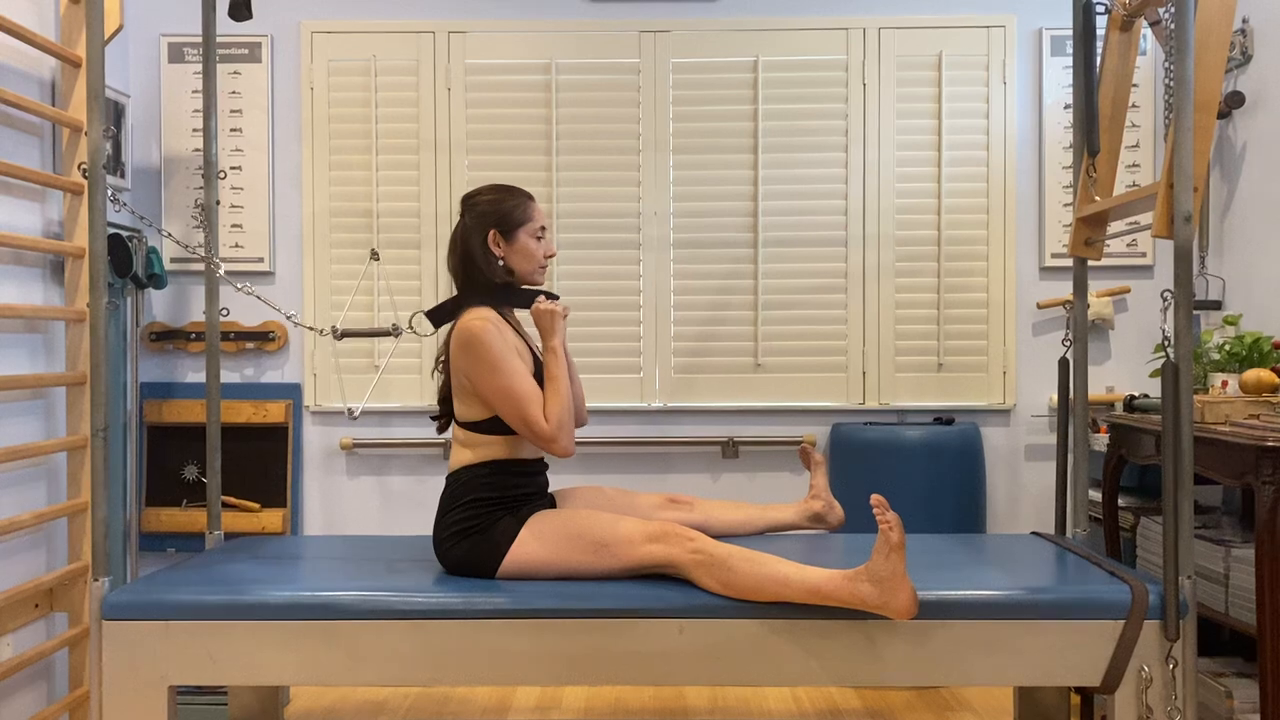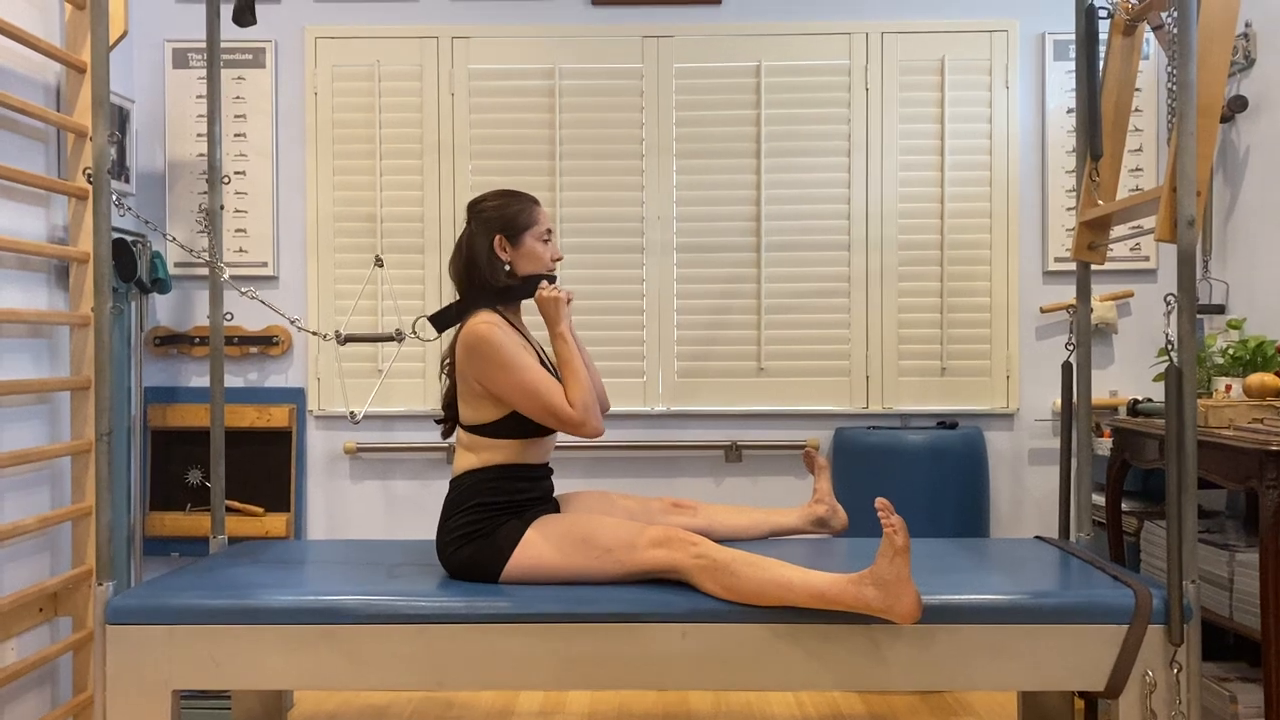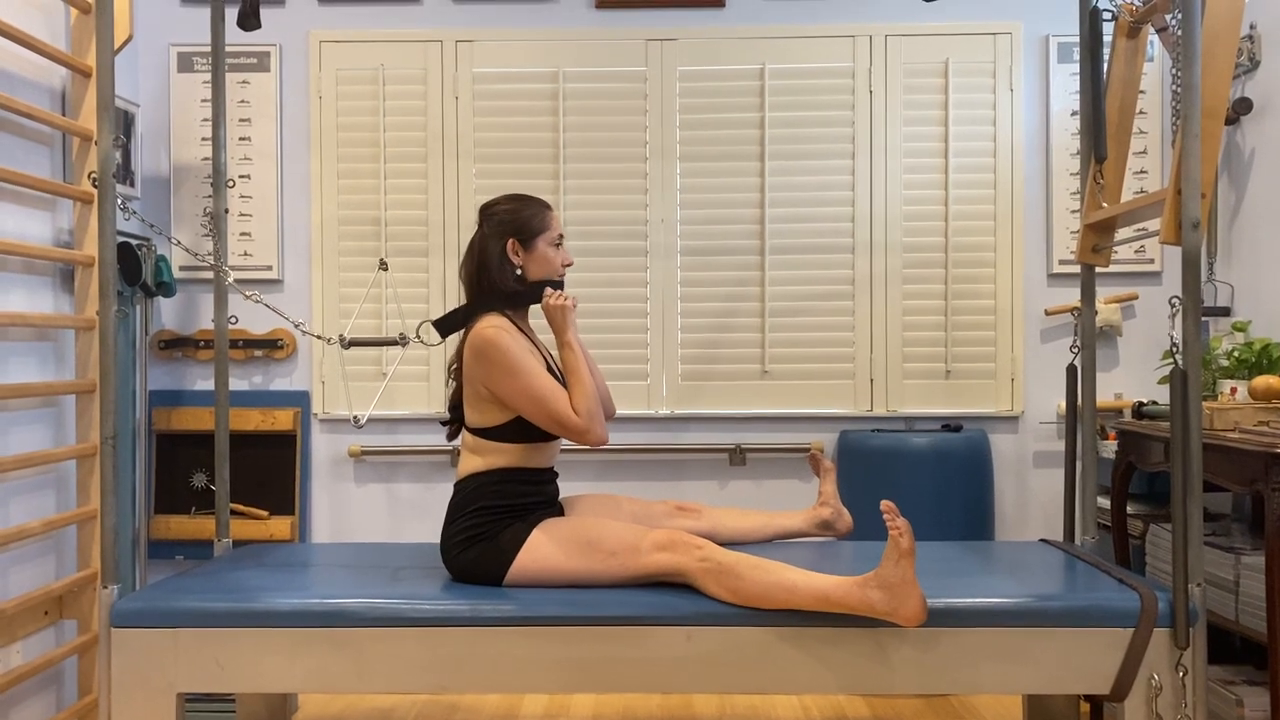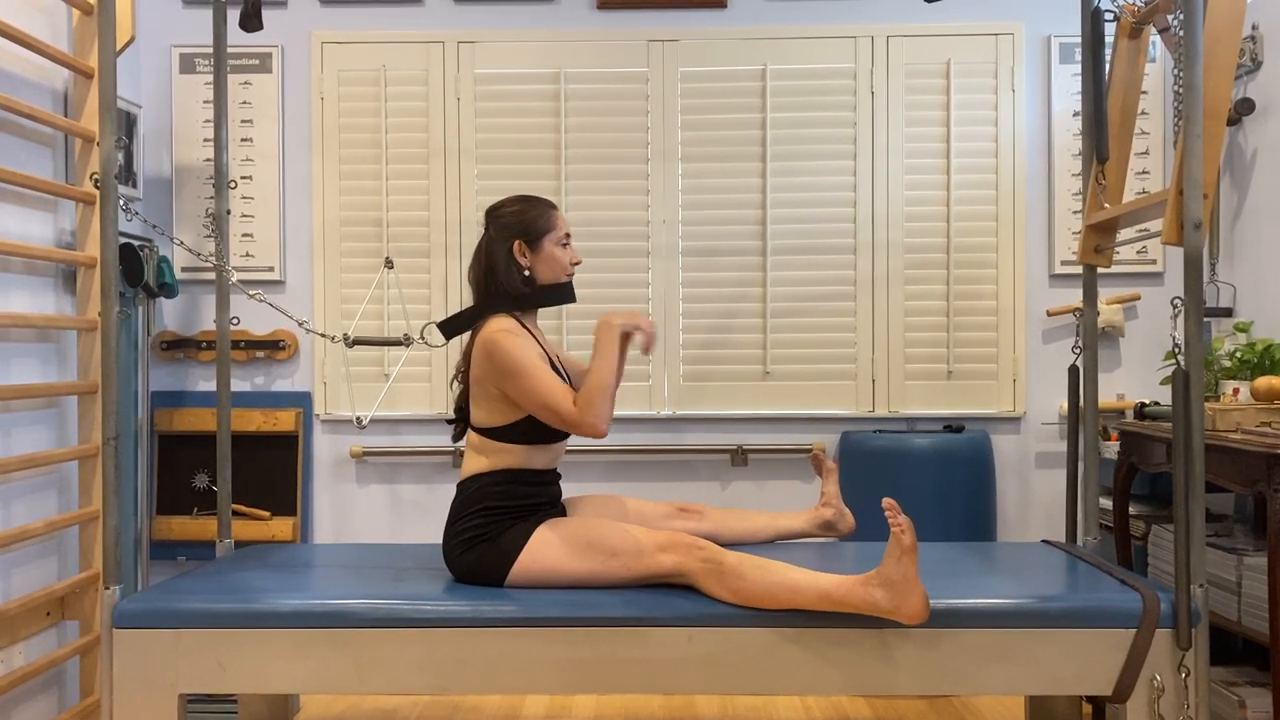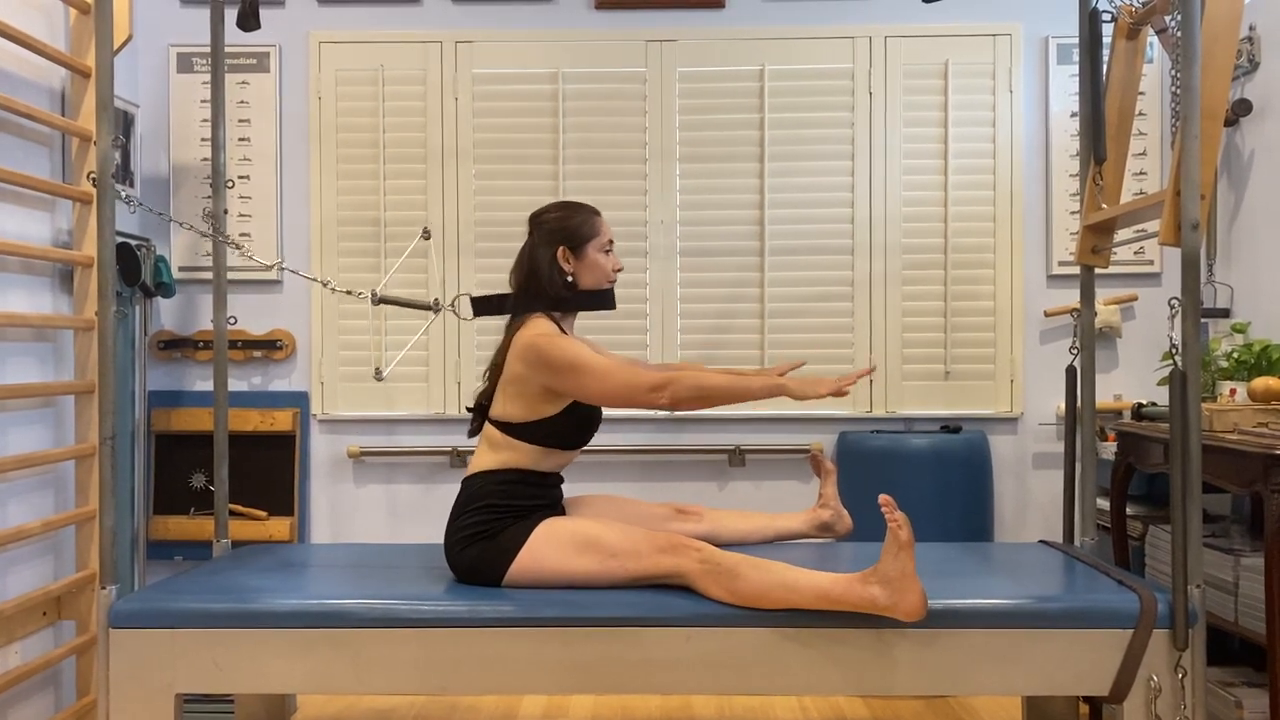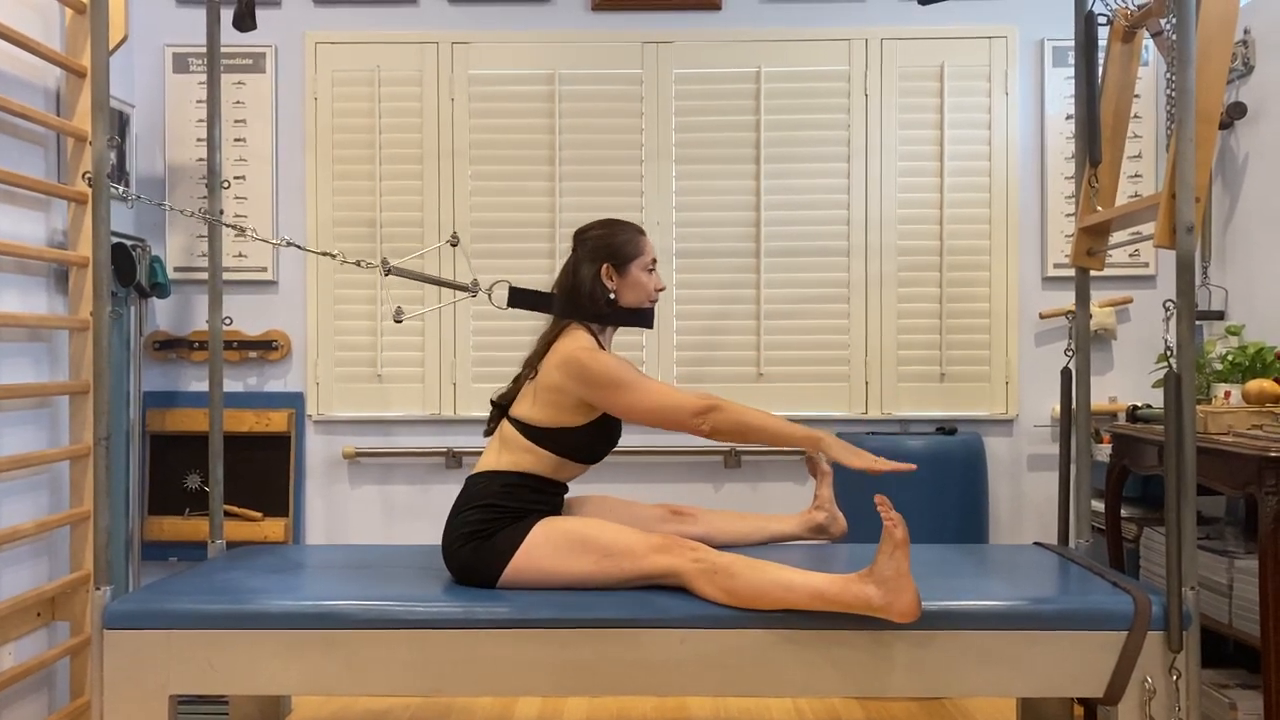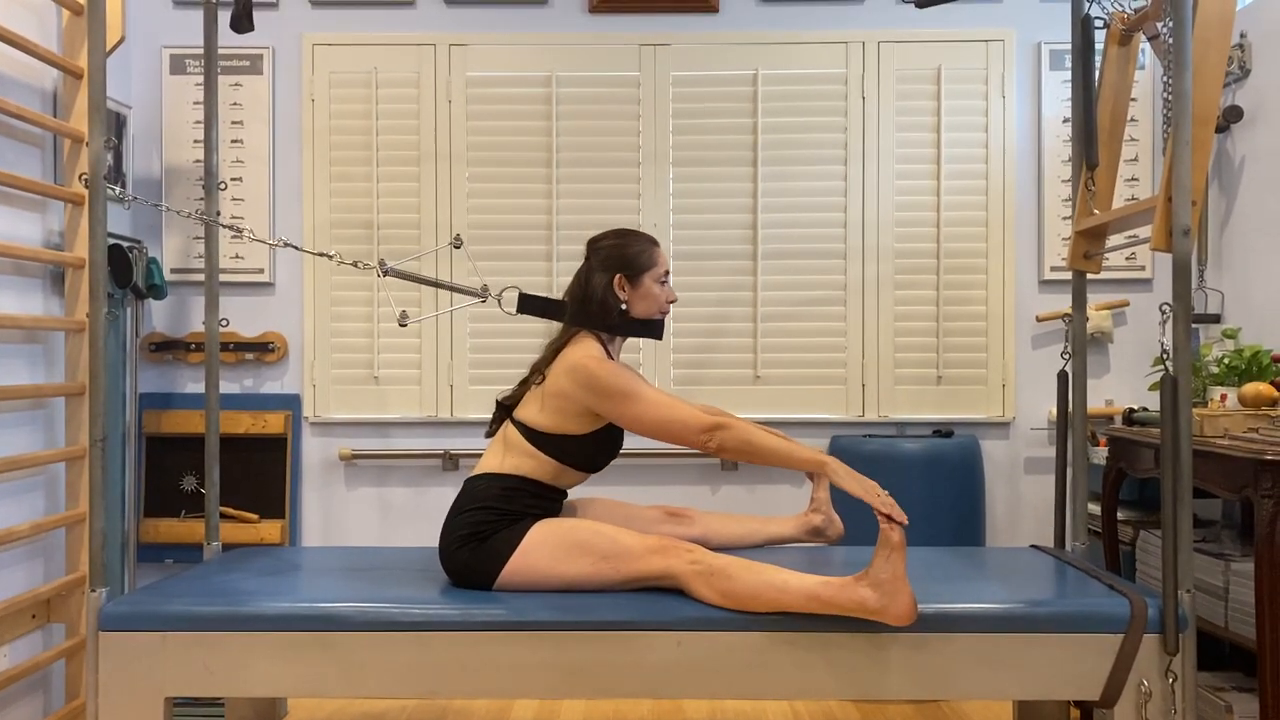
dt=0.7s
person 1, frame 1
left shoulder: (500, 321)
right shoulder: (479, 329)
left elbow: (576, 418)
right elbow: (557, 438)
left wrist: (555, 338)
right wrist: (552, 341)
left hip: (522, 506)
right hip: (484, 527)
left knee: (672, 507)
right knee: (673, 543)
left ankle: (810, 511)
person 1, frame 2
left shoulder: (507, 324)
right shoulder: (485, 333)
left elbow: (598, 406)
right elbow: (585, 421)
left wrist: (564, 326)
right wrist: (558, 328)
left hip: (526, 510)
right hip: (488, 532)
left knee: (675, 511)
right knee: (677, 549)
left ankle: (812, 515)
person 1, frame 3
left shoulder: (514, 329)
right shoulder: (493, 337)
left elbow: (603, 411)
right elbow: (589, 429)
left wrist: (568, 335)
right wrist: (566, 336)
left hip: (531, 514)
right hip: (492, 534)
left knee: (679, 514)
right knee: (682, 552)
left ankle: (817, 517)
person 1, frame 4
left shoulder: (521, 330)
right shoulder: (501, 338)
left elbow: (593, 387)
right elbow: (591, 420)
left wrist: (620, 341)
right wrist: (609, 334)
left hip: (532, 512)
right hip: (493, 535)
left knee: (682, 516)
right knee: (681, 554)
left ankle: (819, 518)
person 1, frame 5
left shoulder: (553, 334)
right shoulder: (542, 342)
left elbow: (652, 375)
right elbow: (664, 391)
left wrist: (757, 375)
right wrist: (782, 385)
left hip: (532, 513)
right hip: (494, 534)
left knee: (682, 519)
right knee: (682, 556)
left ankle: (815, 519)
right ankle: (872, 592)
person 1, frame 6
left shoulder: (584, 346)
right shoulder: (581, 358)
left elbow: (691, 405)
right elbow: (704, 417)
left wrist: (802, 435)
right wrist: (820, 441)
left hip: (525, 516)
right hip: (491, 534)
left knee: (677, 519)
right knee: (680, 558)
left ankle: (808, 522)
person 1, frame 7
left shoulder: (593, 353)
right shoulder: (589, 366)
left elbow: (698, 415)
right elbow: (711, 434)
left wrist: (796, 448)
right wrist: (828, 465)
left hip: (524, 518)
right hip: (489, 536)
left knee: (676, 522)
right knee: (678, 559)
left ankle: (805, 523)
